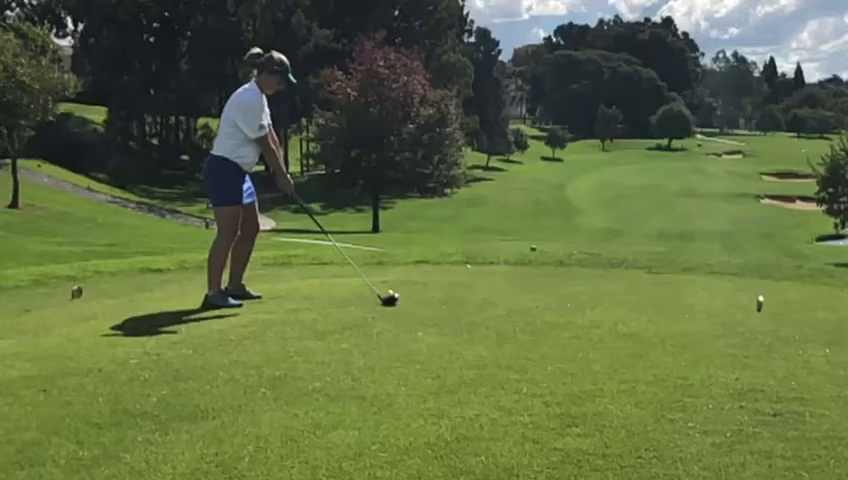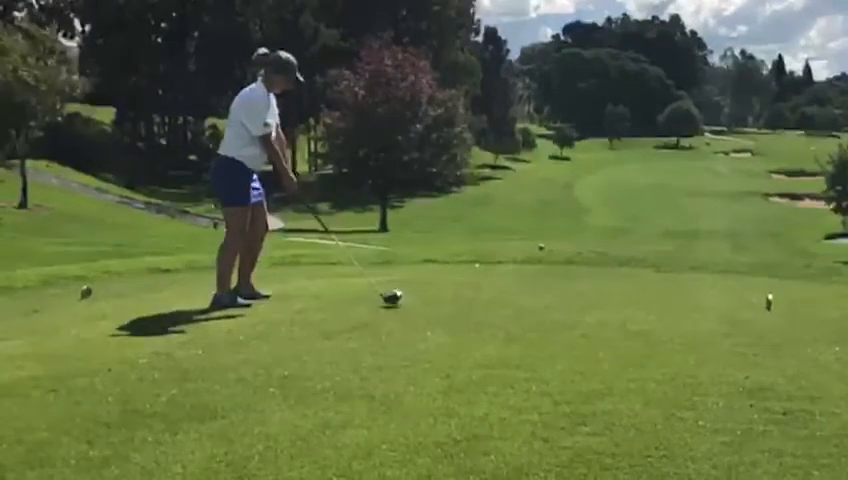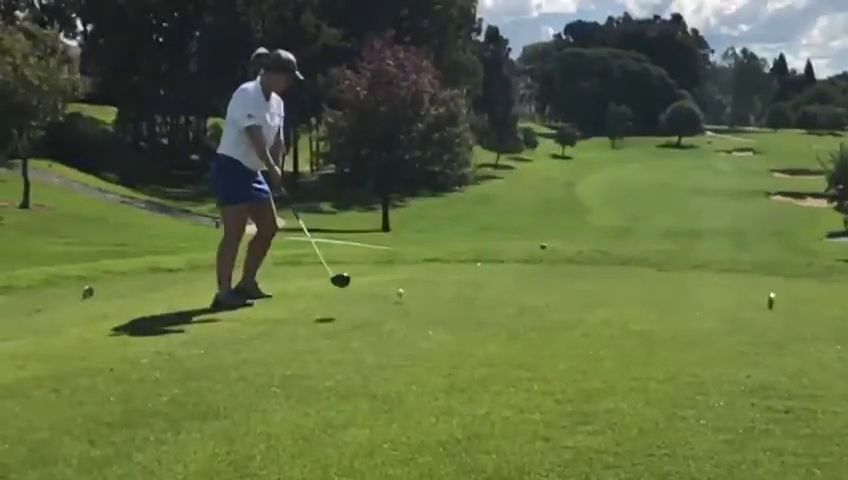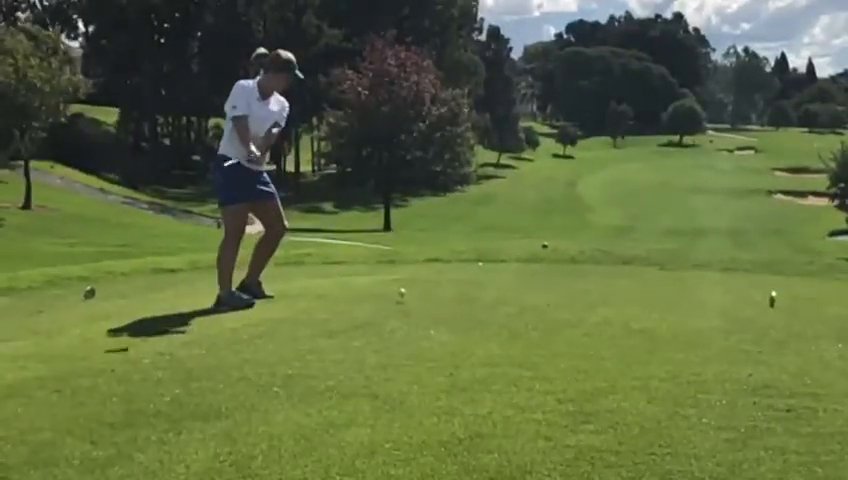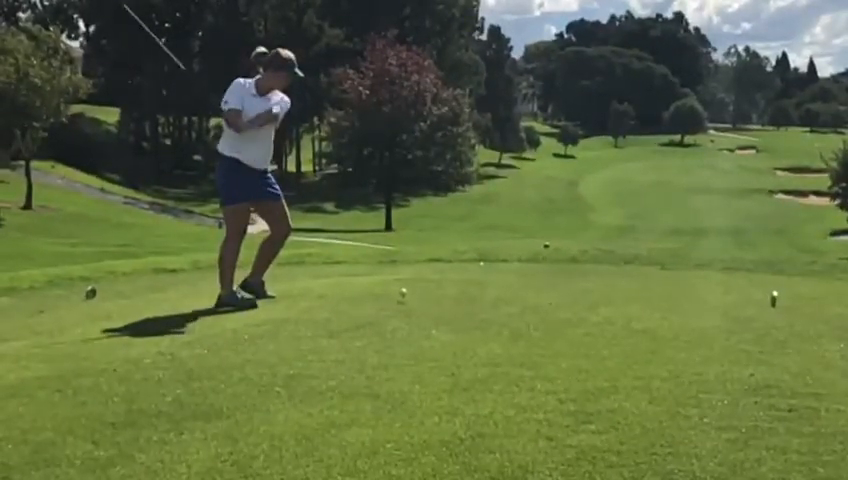
dt=1s
person 1, frame 1
left shoulder: (258, 97)
right shoulder: (248, 99)
left elbow: (272, 138)
right elbow: (264, 144)
left wrist: (282, 173)
right wrist: (282, 176)
left hip: (238, 171)
right hip: (224, 169)
left knee: (250, 228)
right knee: (228, 232)
left ankle: (235, 286)
right ankle: (213, 293)
person 1, frame 2
left shoulder: (268, 98)
right shoulder: (254, 97)
left elbow: (278, 138)
right elbow: (267, 143)
left wrist: (287, 171)
right wrist: (285, 175)
left hip: (247, 171)
right hip: (232, 169)
left knee: (258, 229)
right knee: (237, 233)
left ankle: (243, 286)
right ankle: (222, 293)
person 1, frame 3
left shoulder: (277, 102)
right shoulder: (247, 93)
left elbow: (277, 139)
right elbow: (254, 136)
left wrist: (276, 169)
right wrist: (271, 167)
left hip: (252, 171)
right hip: (231, 168)
left knee: (268, 227)
right knee: (234, 232)
left ankle: (246, 284)
right ankle: (223, 293)
person 1, frame 4
left shoulder: (281, 105)
right shoulder: (243, 89)
left elbow: (272, 133)
right elbow: (240, 124)
left wrist: (259, 152)
right wrist: (250, 150)
left hip: (256, 171)
right hip: (232, 168)
left knee: (277, 227)
right knee: (234, 232)
left ankle: (250, 282)
right ankle: (225, 293)
person 1, frame 5
left shoulder: (282, 101)
right shoulder: (239, 87)
left elbow: (267, 117)
right elbow: (231, 118)
left wrist: (246, 124)
right wrist: (235, 123)
left hip: (260, 171)
right hip: (234, 166)
left knee: (282, 228)
right knee: (236, 232)
left ankle: (254, 280)
right ankle: (226, 292)
